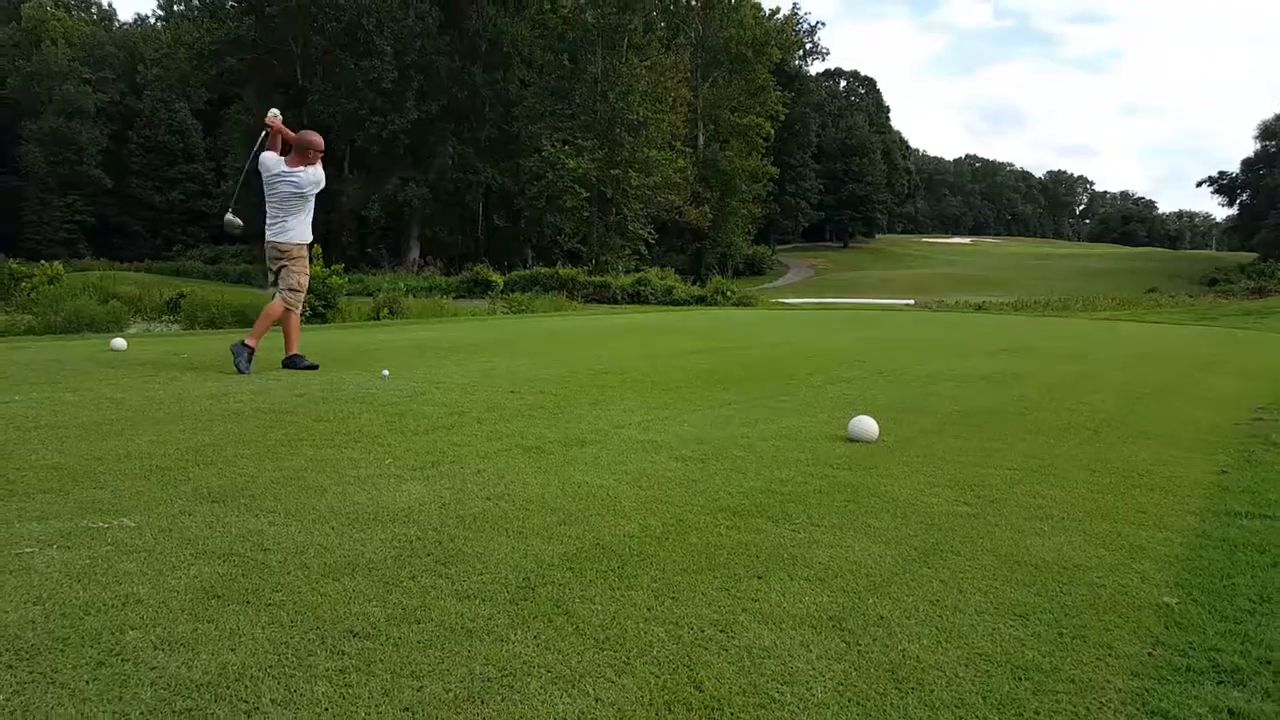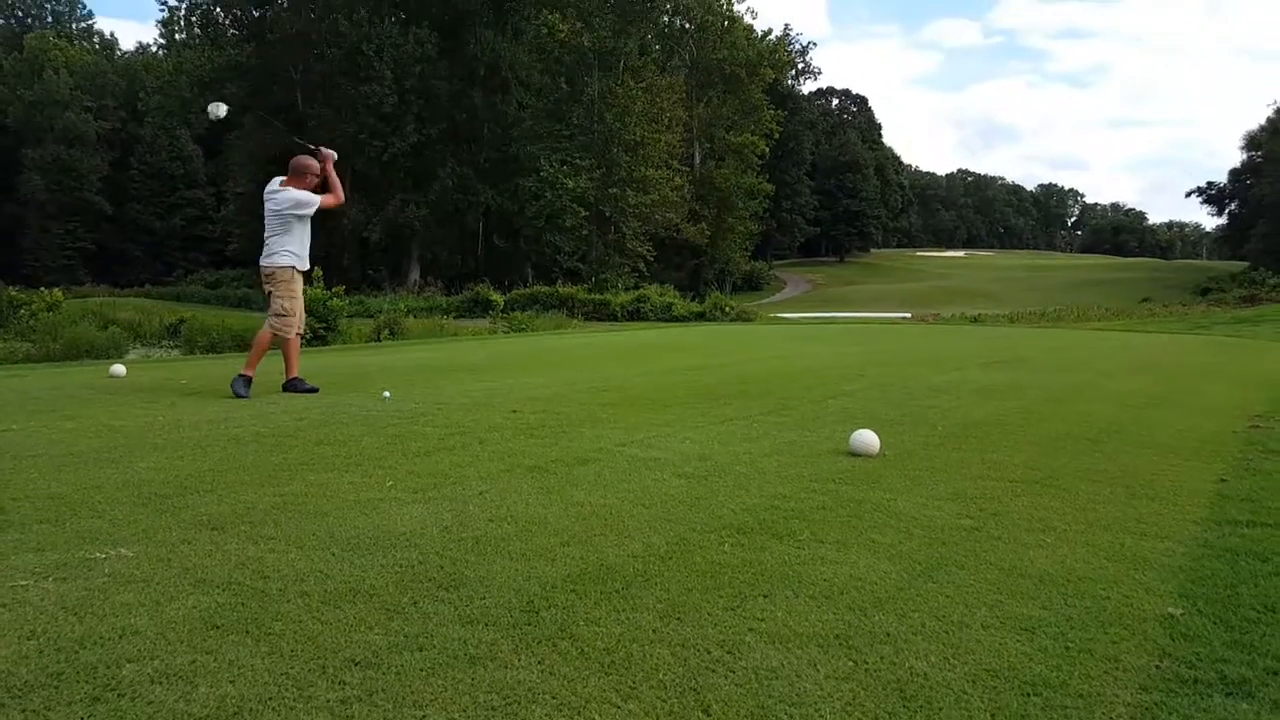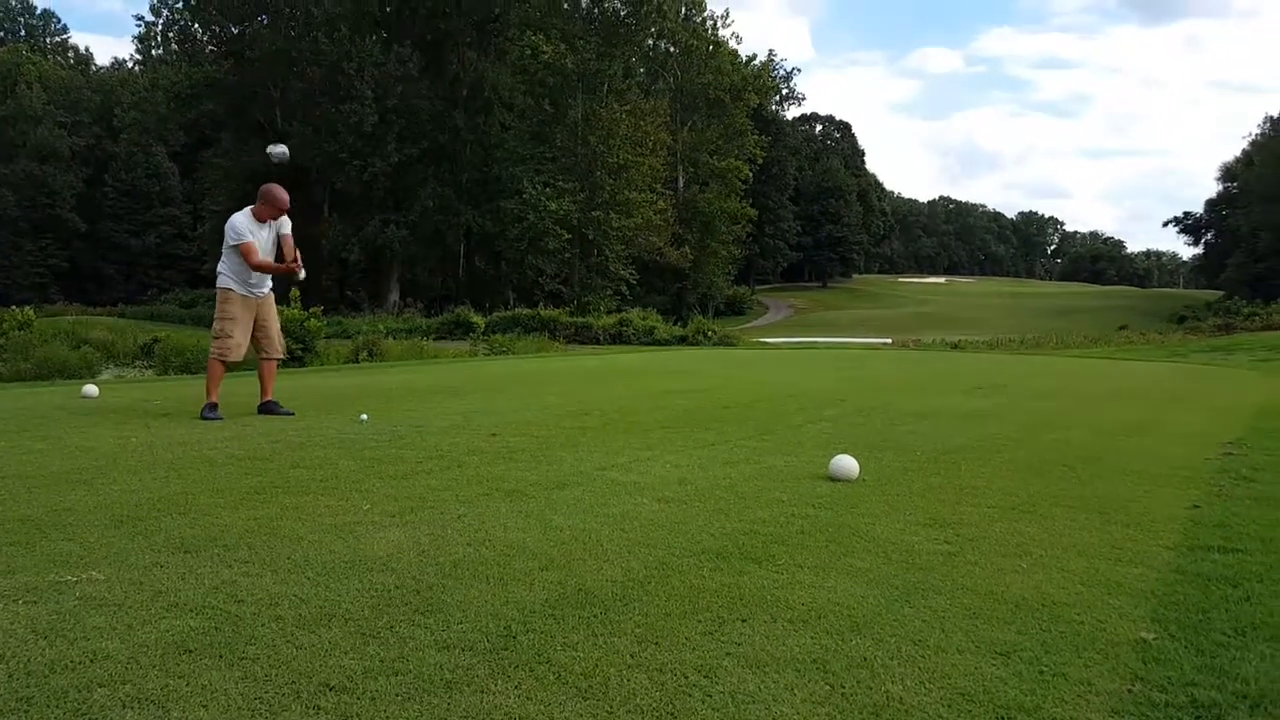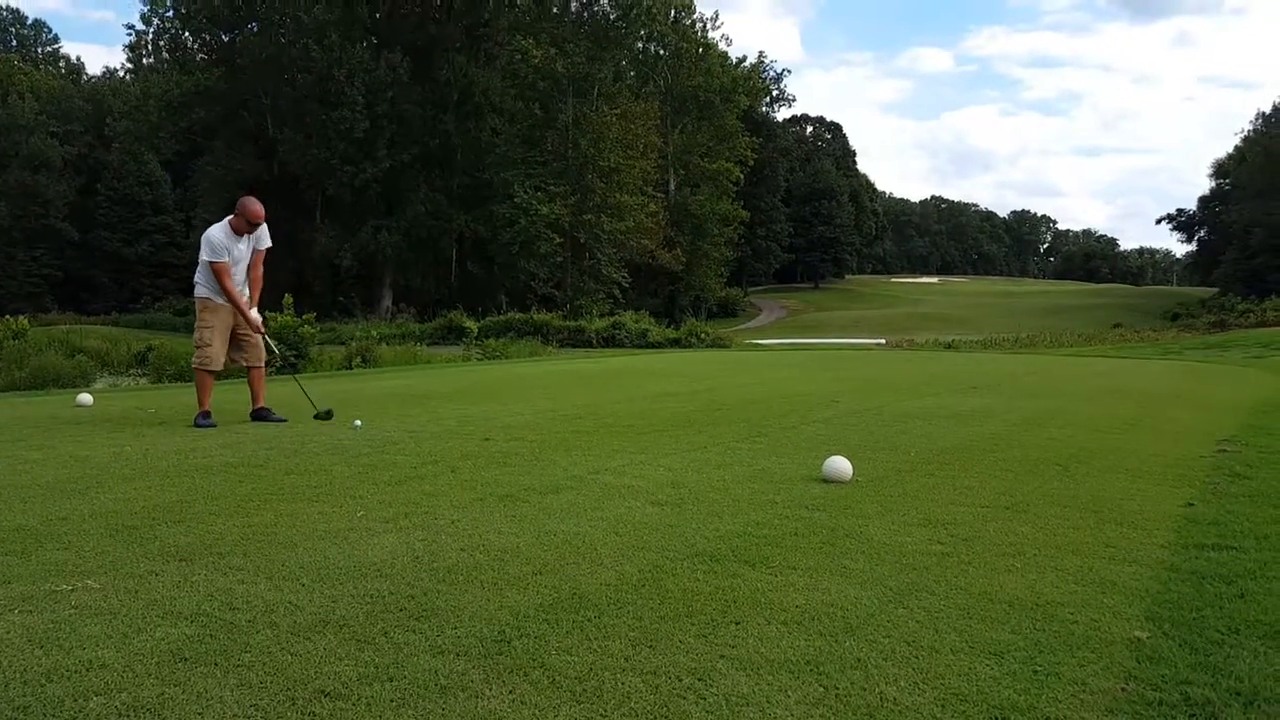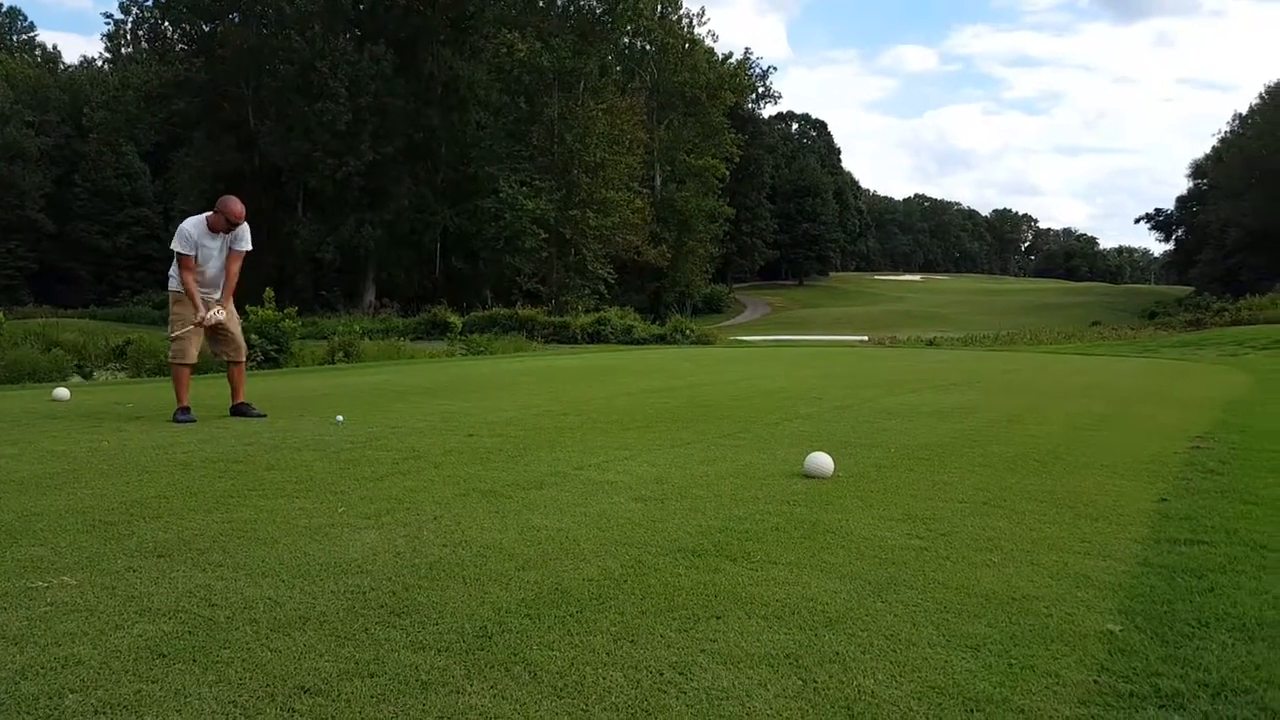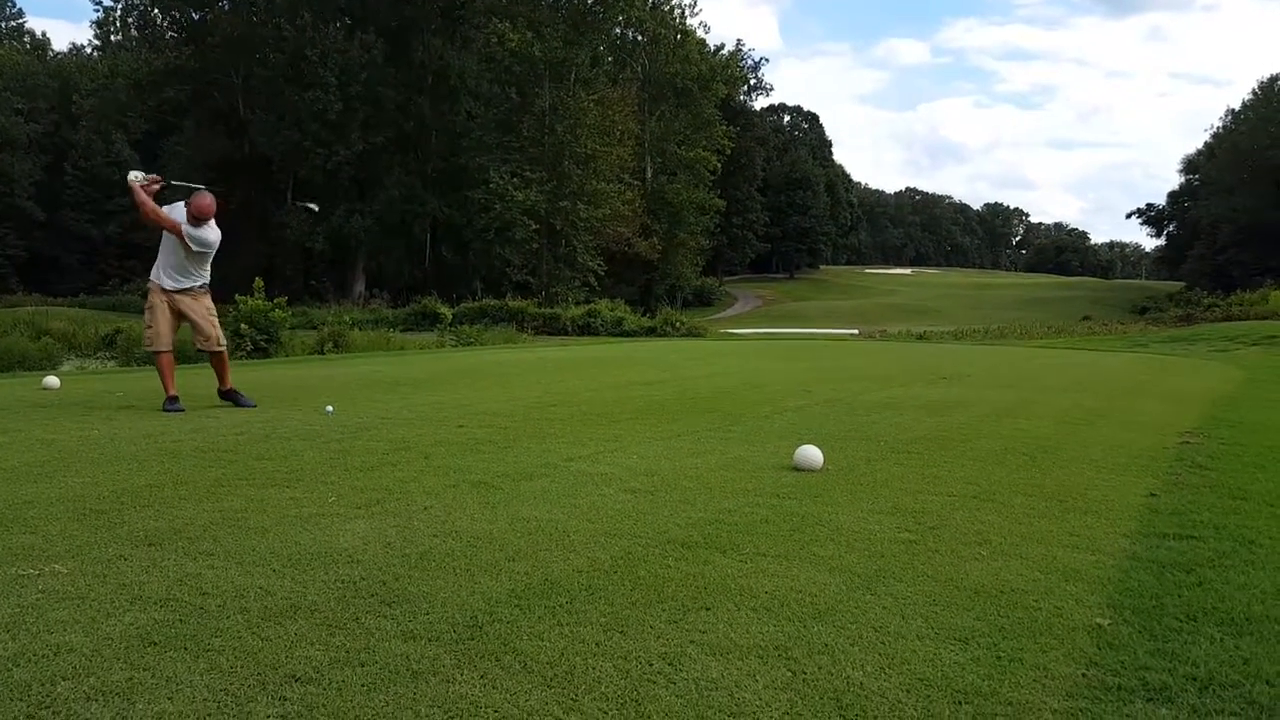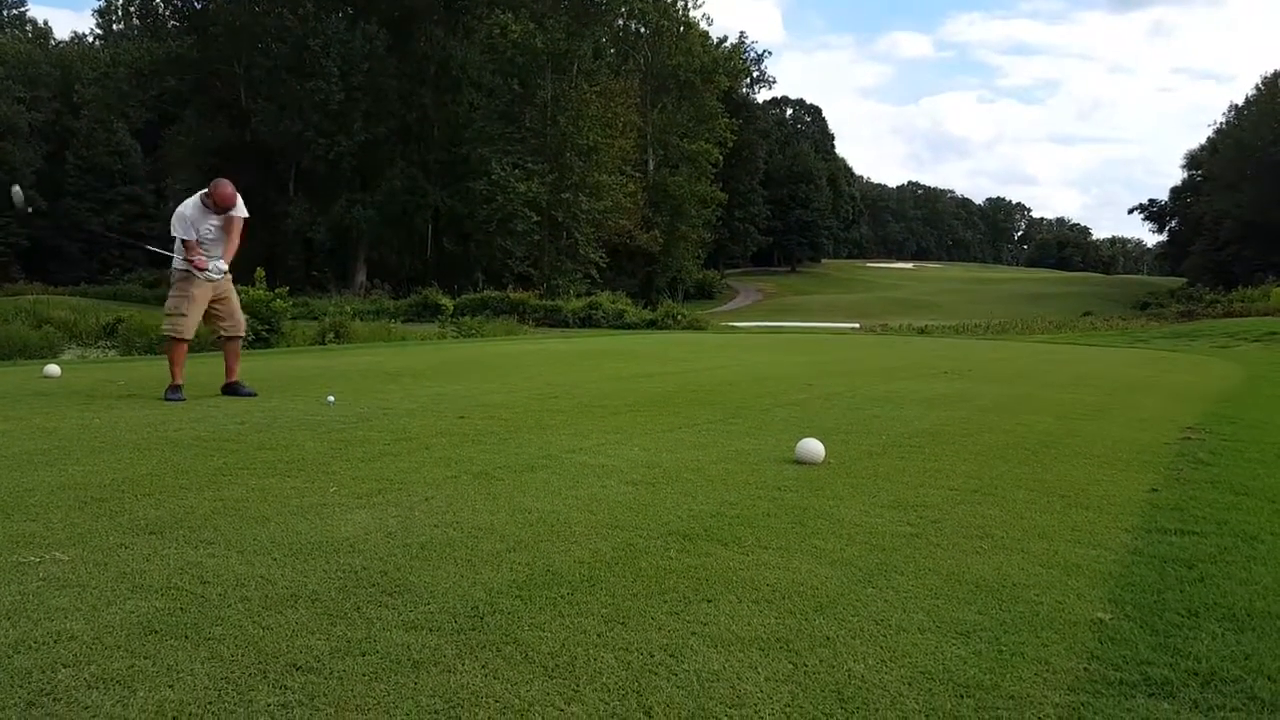
dt=0.5s
person 1, frame 1
left shoulder: (269, 163)
right shoulder: (314, 177)
right elbow: (316, 160)
left wrist: (275, 131)
right wrist: (284, 131)
left hip: (274, 241)
right hip: (294, 245)
left knee: (294, 299)
right knee: (286, 298)
left ankle: (292, 354)
right ankle: (247, 345)
person 1, frame 2
left shoulder: (276, 184)
right shoulder: (298, 198)
left elbow: (294, 180)
right elbow: (338, 198)
left wrist: (321, 164)
right wrist: (328, 165)
left hip: (283, 266)
right hip: (284, 267)
left knee: (294, 324)
right knee: (278, 323)
left ankle: (292, 378)
right ankle: (245, 375)
person 1, frame 3
left shoulder: (281, 220)
right shoulder: (238, 222)
left elbow: (289, 248)
right elbow: (254, 262)
left wrist: (294, 263)
right wrist: (283, 268)
left hip: (264, 291)
right hip: (234, 291)
left knee: (272, 346)
right knee: (225, 347)
left ankle: (267, 401)
right ankle: (211, 403)
person 1, frame 4
left shoulder: (260, 230)
right shoulder: (214, 237)
left elbow: (256, 269)
right elbow: (224, 283)
left wrist: (254, 308)
right wrist: (247, 316)
left hip: (242, 300)
right hip: (213, 300)
left knee: (256, 354)
right knee: (208, 356)
left ankle: (259, 408)
right ankle: (204, 411)
person 1, frame 5
left shoulder: (241, 231)
right shoulder: (188, 229)
left elbow: (233, 271)
right elbow: (186, 273)
left wrist: (224, 305)
right wrist: (199, 307)
left hip: (219, 296)
right hip: (187, 295)
left knee: (237, 346)
right knee: (184, 350)
left ankle: (239, 403)
right ankle: (182, 407)
person 1, frame 6
left shoulder: (210, 236)
right shoulder: (178, 208)
left elbow: (159, 219)
right elbow: (154, 218)
left wrist: (138, 190)
right wrist: (147, 194)
left hip: (193, 291)
right hip: (160, 287)
left knee: (213, 339)
right knee: (159, 340)
left ankle: (226, 388)
right ankle: (171, 395)
person 1, frame 7
left shoulder: (233, 201)
right shoulder: (185, 213)
left elbow: (234, 236)
right elbow: (189, 252)
left wrist: (224, 262)
right wrist: (199, 262)
left hip: (222, 276)
right hip: (189, 276)
left knee: (235, 327)
right knee: (180, 329)
left ankle: (232, 381)
right ankle: (176, 384)
